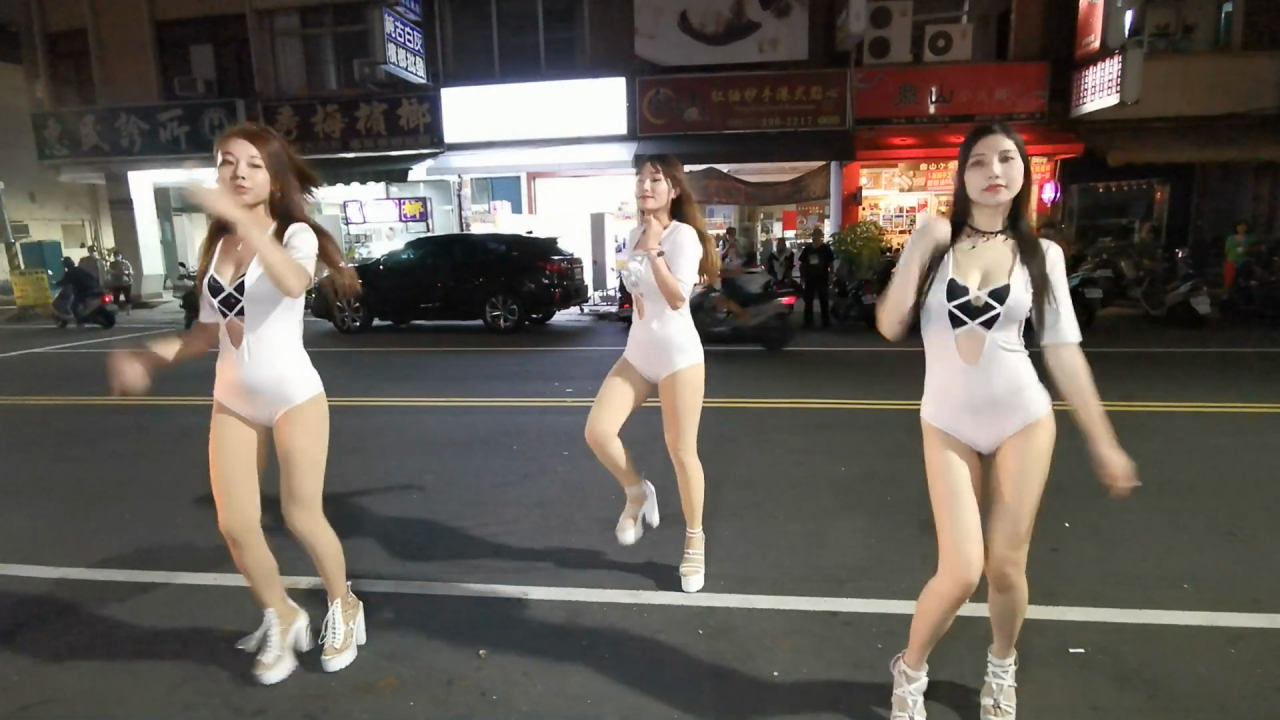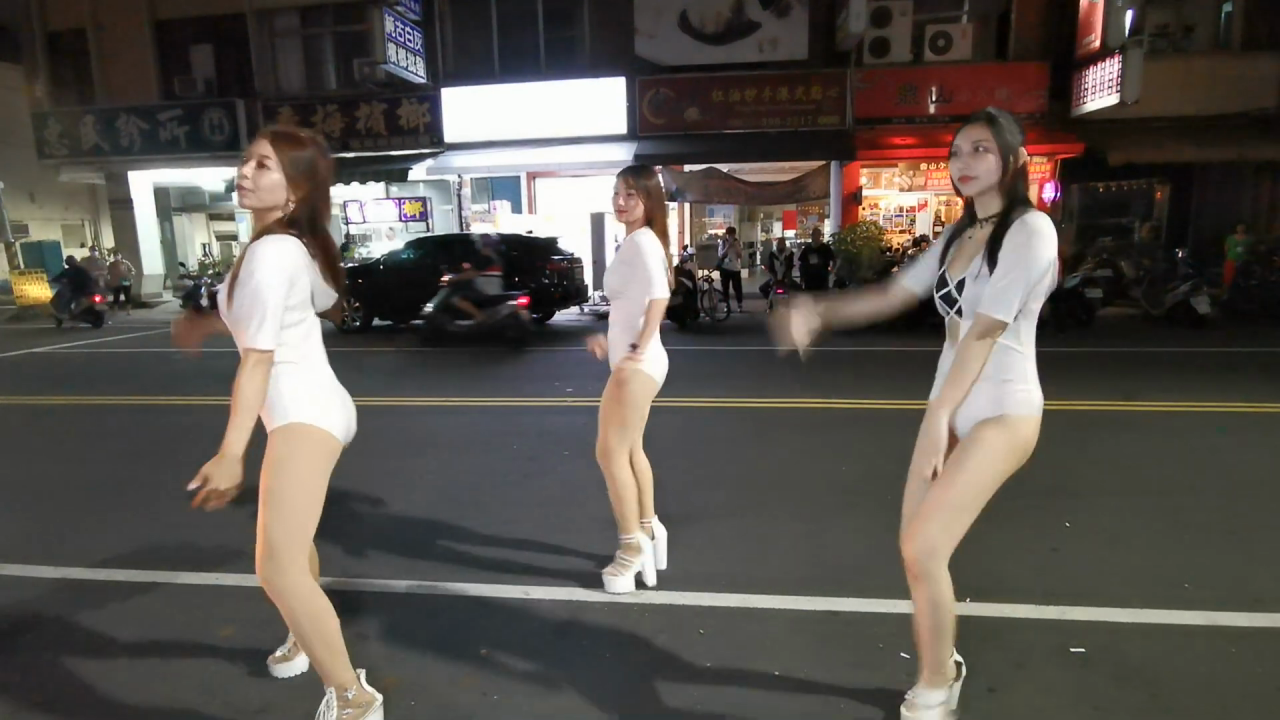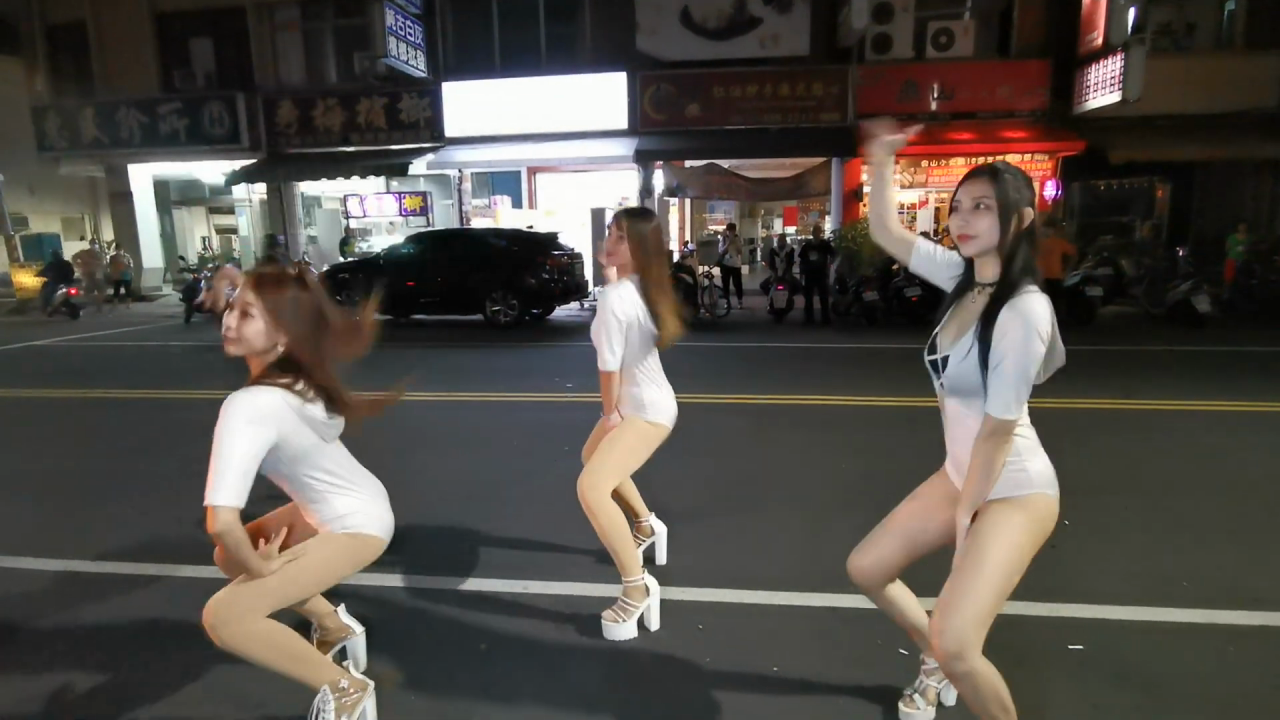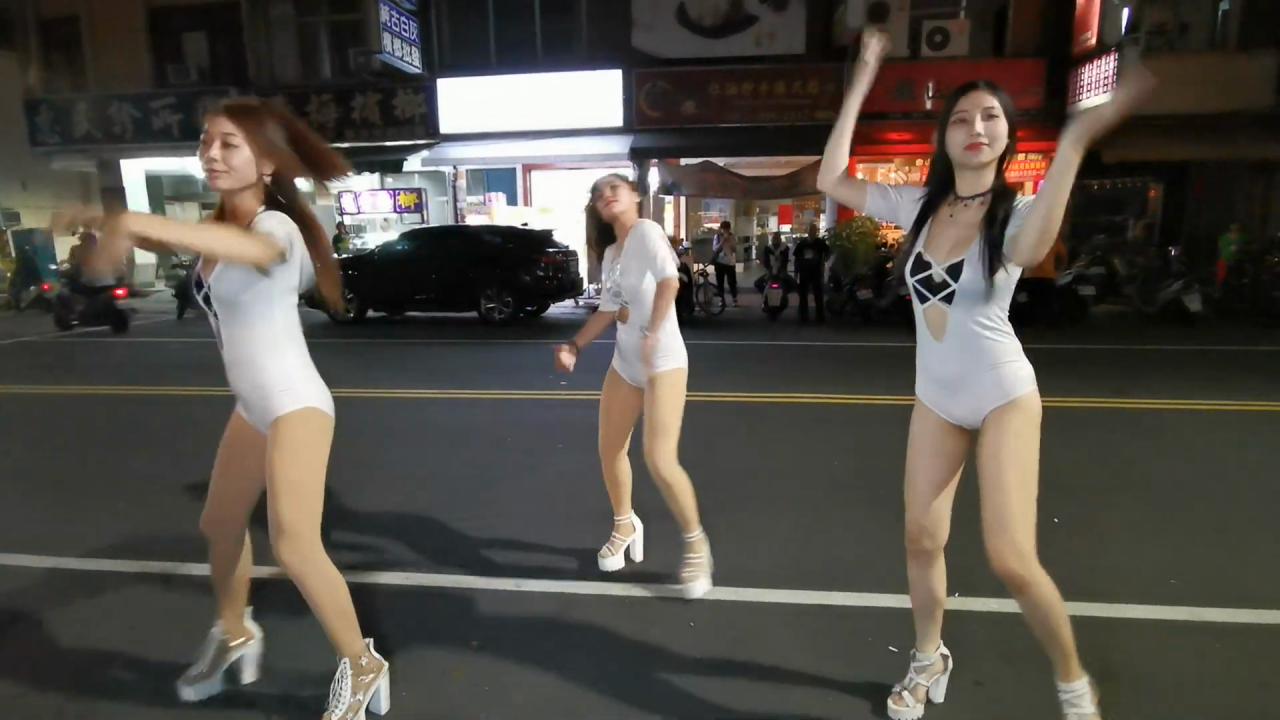
dt=0.7s
person 1, frame 1
left shoulder: (1041, 256)
right shoulder: (932, 248)
left elbow: (1064, 353)
right elbow: (891, 322)
left wrist: (1104, 444)
right wrist: (924, 249)
left hip: (1022, 421)
right hip: (945, 425)
left knee: (1005, 566)
right knee: (963, 570)
left ankle: (1001, 666)
right ankle: (911, 670)
person 1, frame 2
left shoulder: (1032, 229)
right shoulder: (956, 235)
left elbow: (987, 329)
right elbow: (893, 295)
left wrist: (937, 416)
right wrist: (818, 311)
left hip: (1005, 414)
right hip: (950, 409)
left knee: (925, 552)
right knee: (913, 551)
right ankle: (939, 669)
person 1, frame 3
left shoulder: (1024, 309)
right shoulder: (964, 275)
left elbow: (999, 426)
right elbow: (886, 231)
left wrist: (968, 510)
right wrist: (882, 158)
left hip: (1016, 493)
right hip: (962, 478)
left knee: (955, 643)
right knee: (866, 568)
right ankle: (936, 663)
person 1, frame 4
left shoulder: (1020, 208)
right shoulder: (921, 203)
left elbow: (1028, 255)
right elbow: (831, 183)
left wrist: (1072, 145)
right wrist: (858, 91)
left hip: (1002, 397)
right hip: (937, 399)
left knee: (1011, 560)
right knee: (921, 539)
right ankle: (929, 659)
person 2, frame 1
left shoulder: (294, 235)
right shoulder: (213, 249)
left elbow: (292, 281)
right elbow: (206, 332)
left wrist: (245, 218)
right wrist: (146, 360)
left hip: (293, 398)
right hip: (231, 402)
left knee: (303, 519)
right knee: (237, 525)
left ankle: (343, 607)
right ankle: (280, 616)
person 2, frame 2
left shoulder: (271, 250)
right shoulder: (283, 246)
left elbow: (259, 357)
left wrist: (230, 453)
right wrist: (204, 320)
left hip: (305, 417)
right hip: (304, 413)
left knee: (277, 571)
right knee: (284, 540)
right ankle: (309, 631)
person 2, frame 3
left shoulder: (250, 408)
right shoulder: (301, 371)
left elbow: (221, 519)
left wrist: (255, 563)
left hip: (358, 526)
right hip: (348, 508)
left knee: (225, 618)
right knee: (231, 558)
right ankle: (337, 629)
person 2, frame 4
left shoulder: (274, 224)
right shoulder: (220, 225)
left elbow: (259, 251)
left wrist: (140, 224)
right wrist: (122, 229)
left hip: (295, 405)
right hip: (253, 409)
left knee: (296, 548)
right knee: (220, 528)
left ankle: (361, 670)
right ankle: (234, 635)
person 3, frame 1
left shoulder: (683, 235)
right shoulder: (638, 234)
left elbow: (678, 297)
left wrist: (654, 254)
left hip: (678, 356)
right hip: (636, 352)
left knee: (682, 455)
right knee: (596, 433)
left ankle: (694, 541)
right ankle: (637, 492)
person 3, frame 2
left shoulder: (643, 242)
right shoulder: (635, 243)
left elbow: (658, 296)
left wrist: (635, 351)
right wrist: (609, 338)
left hip: (638, 365)
right hip: (636, 363)
left knee: (611, 455)
right knee: (629, 449)
left ankle: (633, 546)
right ankle: (648, 531)
person 3, frame 3
left shoulder: (614, 299)
right shoulder: (644, 286)
left elbow: (610, 365)
left wrist: (609, 413)
left hip: (646, 411)
right hip: (641, 403)
left knee: (590, 491)
right knee: (593, 458)
left ankle: (637, 590)
right ankle: (646, 527)
person 3, frame 4
left shoulder: (647, 231)
right shoulder: (610, 253)
left elbow: (669, 280)
left wrist: (651, 332)
right wrist: (574, 344)
left hip: (664, 363)
right hip: (624, 364)
left knee: (659, 461)
right knee: (609, 453)
left ankle: (695, 543)
right ankle: (625, 526)
